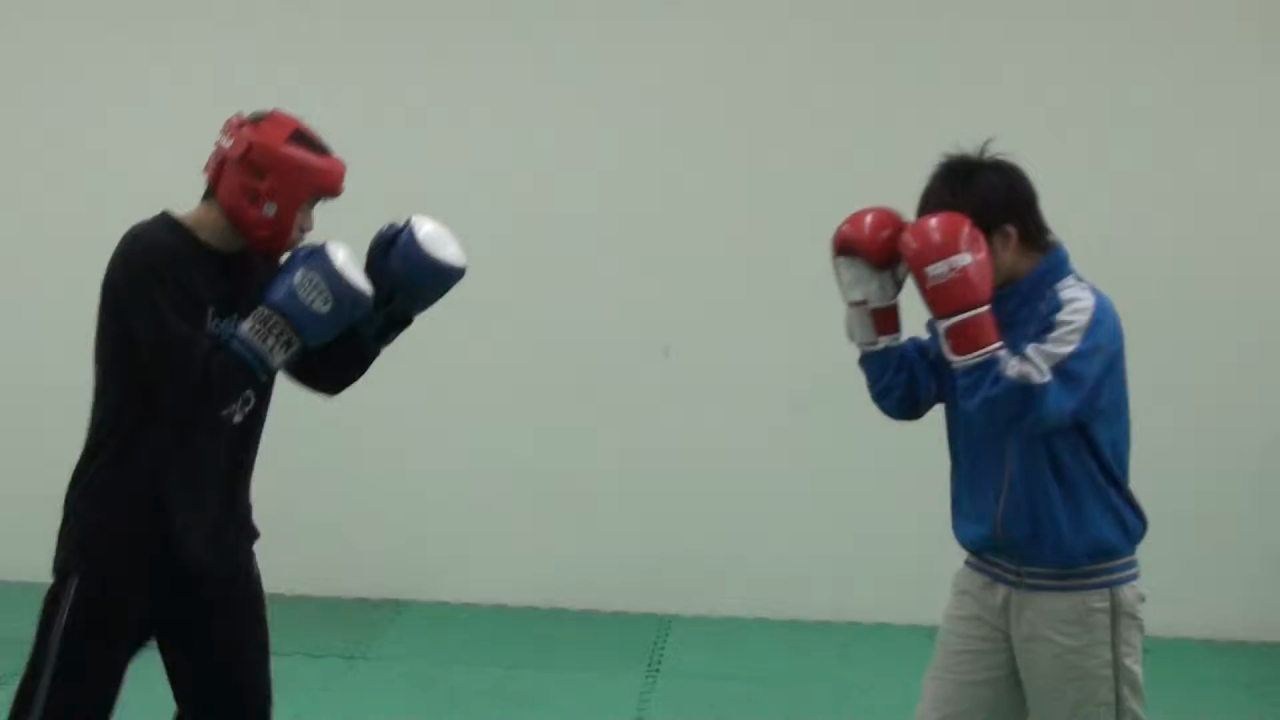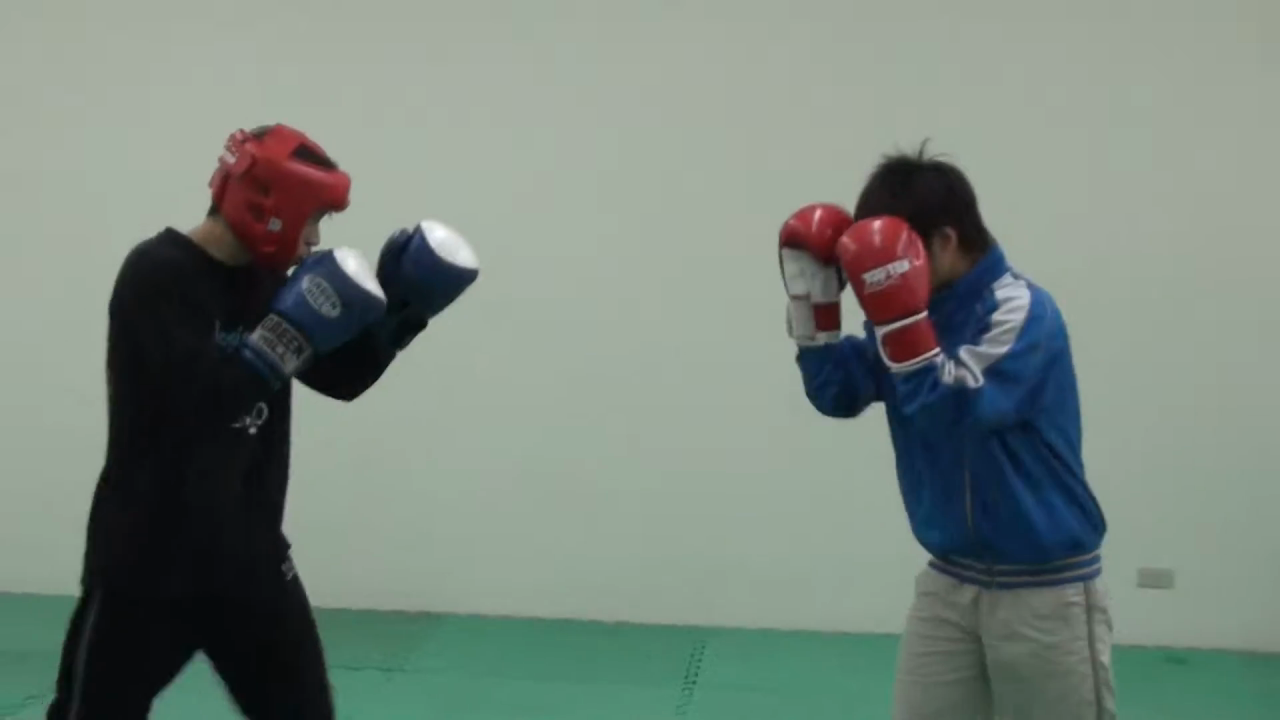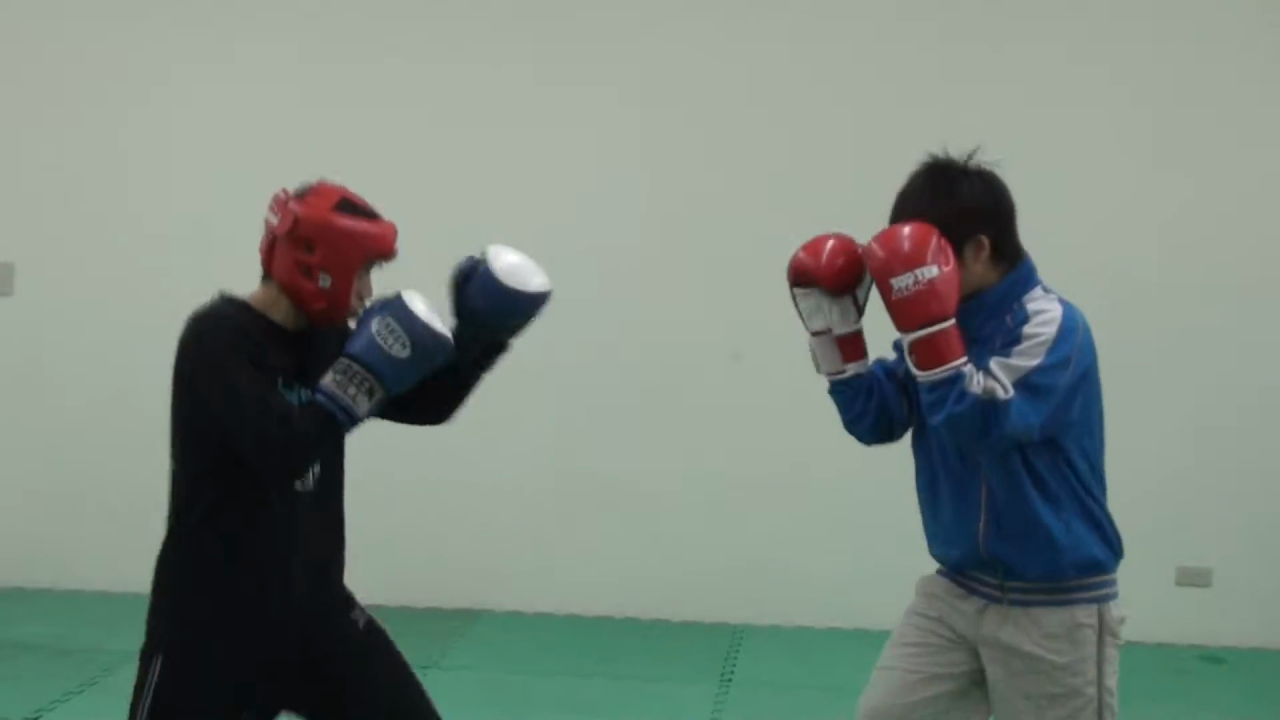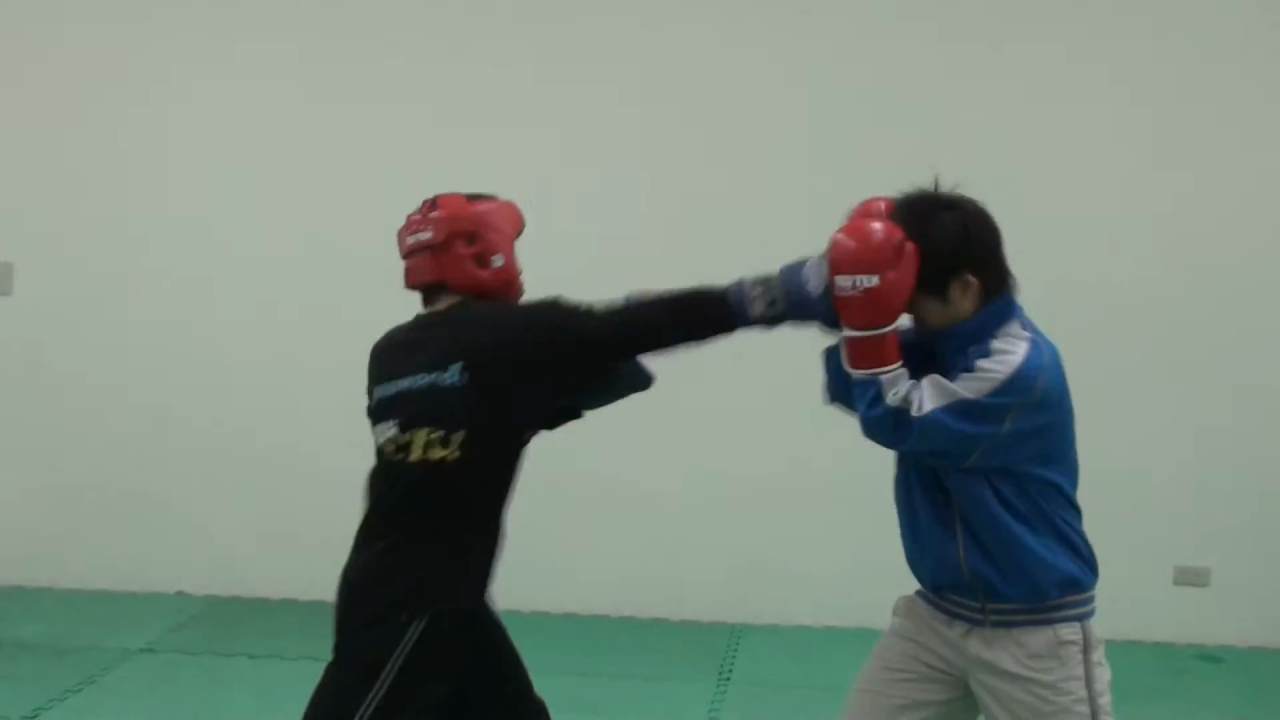
dt=0.3s
person 1, frame 1
left shoulder: (254, 266)
right shoulder: (149, 258)
left elbow: (328, 372)
right elbow: (185, 390)
left wrist: (390, 304)
right wrist: (285, 321)
left hip: (213, 535)
right hip: (120, 531)
person 1, frame 2
left shoulder: (264, 278)
right shoulder: (157, 274)
left elbow: (343, 377)
right elbow: (200, 402)
left wrist: (402, 310)
right wrist: (294, 331)
left hip: (248, 551)
right hip: (148, 550)
person 1, frame 3
left shoulder: (318, 340)
right shoulder: (216, 339)
left elbow: (425, 401)
right elbow: (270, 454)
left wrist: (482, 333)
right wrist: (363, 372)
left hip: (309, 604)
person 1, frame 4
left shoulder: (390, 355)
right shoulder: (501, 334)
right elbow: (642, 324)
left wrist: (576, 392)
left hip: (442, 595)
right hip: (410, 598)
person 2, frame 1
left shoulder: (1082, 313)
right shoulder: (985, 306)
left elbow: (1013, 408)
right elbow: (902, 396)
left wrist: (959, 305)
right wrist: (872, 299)
left hip: (1078, 588)
right hip: (988, 577)
person 2, frame 2
left shoulder: (1024, 313)
right shoulder: (923, 309)
left elbow: (949, 411)
right elbow: (836, 393)
left wrist: (898, 310)
right wrist: (813, 297)
left hip: (1047, 587)
right hip: (952, 582)
person 2, frame 3
left shoulder: (1052, 327)
right shoulder: (945, 323)
left elbow: (974, 424)
right elbow: (872, 420)
left wrist: (924, 321)
right wrist: (832, 324)
left hip: (1056, 608)
right hip: (959, 592)
person 2, frame 4
left shoulder: (1022, 365)
right shoulder: (937, 340)
left elbow: (891, 421)
right elbow: (850, 391)
left wrist: (869, 314)
right wrist: (851, 295)
right hip: (937, 617)
